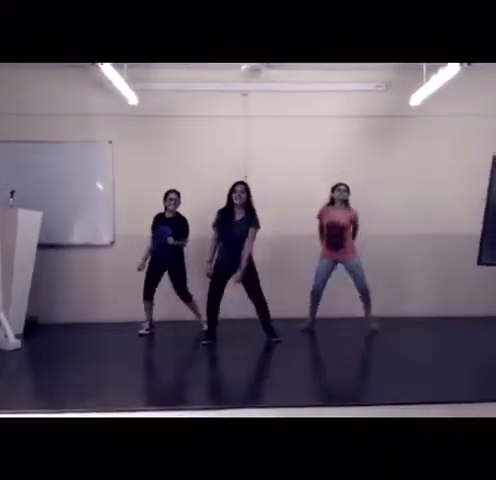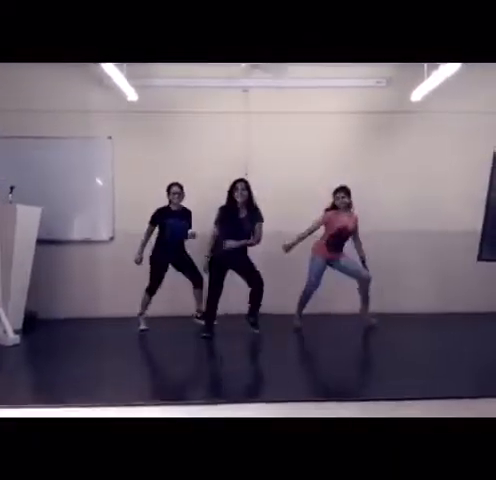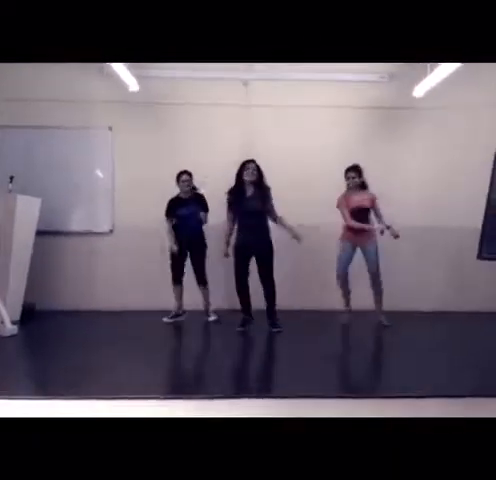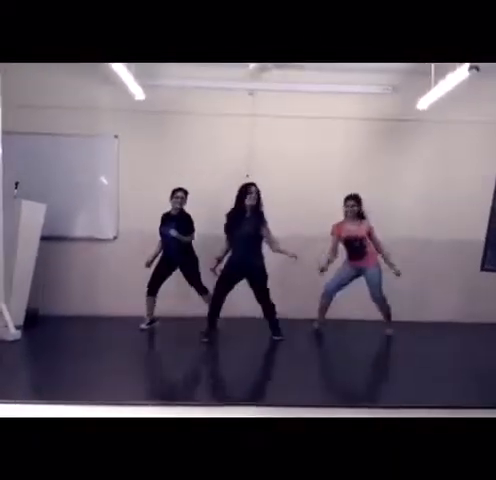
dt=0.4s
person 1, frame 1
left shoulder: (251, 217)
right shoulder: (223, 215)
left elbow: (248, 244)
right elbow: (215, 239)
left wrist: (241, 269)
right wrist: (210, 262)
left hip: (244, 262)
right hip: (223, 262)
left knee: (257, 296)
right knee: (213, 297)
left ankle: (269, 329)
right ankle: (211, 332)
person 1, frame 2
left shoulder: (254, 213)
right shoulder: (224, 211)
left elbow: (256, 239)
right elbow: (215, 234)
left wrist: (238, 243)
right wrist: (208, 256)
left hip: (240, 256)
right hip: (220, 257)
left knee: (258, 284)
right knee: (214, 291)
left ankle: (252, 316)
right ankle: (208, 325)
person 1, frame 3
left shoulder: (263, 192)
right shoulder: (235, 195)
left elbow: (273, 216)
right elbow: (230, 221)
left wrist: (290, 229)
right wrist: (227, 243)
left hip: (263, 242)
right hip: (243, 242)
left knee: (267, 279)
right knee: (240, 278)
left ankle: (272, 317)
right ankle: (246, 315)
person 1, frame 4
left shoulder: (258, 217)
right shoulder: (233, 216)
left elbow: (269, 240)
right elbow: (229, 242)
left wrist: (286, 252)
right wrist: (218, 260)
left hip: (254, 265)
right hip: (234, 263)
left knee: (263, 298)
right knee: (218, 294)
left ankle: (274, 327)
right ankle: (211, 328)
person 2, frame 1
left shoulder: (352, 213)
right shoulder: (324, 211)
left hip: (348, 254)
right hip: (328, 255)
left knee: (363, 287)
right knee: (317, 288)
left ankle: (369, 317)
right ankle: (311, 321)
person 2, frame 2
left shoulder: (354, 218)
right shoulder: (330, 215)
left elbow: (356, 241)
right elbow: (312, 229)
left wrist: (364, 262)
right wrist: (293, 243)
left hip: (338, 256)
right hip: (320, 253)
left knee: (365, 277)
right knee: (311, 286)
left ankle: (365, 313)
right ankle: (298, 315)
person 2, frame 3
left shoulder: (370, 196)
right shoulder: (343, 199)
left elbow: (379, 217)
right elbow: (349, 222)
left wrist: (390, 228)
right wrist: (371, 228)
left hip: (368, 239)
right hip: (348, 239)
left knee: (374, 274)
right knee: (341, 273)
left ankle: (380, 313)
right ankle: (347, 307)
person 2, frame 4
left shoulder: (366, 225)
right shoulder: (337, 227)
left elbow: (378, 246)
right elbow: (333, 251)
left wrist: (391, 265)
right wrist: (326, 263)
left hip: (370, 265)
right hip: (350, 265)
left knee: (378, 297)
right knee: (328, 290)
left ankle: (388, 324)
right ankle: (319, 322)
person 3, frame 1
left shoulder: (181, 221)
right shoulder: (158, 219)
left elbow: (184, 242)
right elbow: (153, 241)
left wrist: (175, 242)
right wrist: (144, 259)
left hip: (175, 261)
right hip: (157, 260)
left knee: (182, 292)
right knee: (148, 290)
left ankle: (200, 318)
right ankle: (149, 323)
person 3, frame 2
left shoulder: (186, 213)
right shoulder: (161, 212)
right elbow: (149, 232)
left wrist: (191, 235)
right wrist: (140, 252)
left hip: (179, 253)
right hip: (161, 254)
left knee: (198, 279)
right knee: (154, 285)
left ankle: (199, 313)
right ankle: (141, 316)
person 3, frame 3
left shoulder: (199, 198)
right shoulder: (174, 202)
left elbow: (204, 221)
right elbow: (169, 225)
left wrist: (203, 218)
right wrist: (172, 243)
left hip: (197, 241)
right hip: (180, 242)
left knee: (200, 275)
right knee: (176, 274)
left ankle: (208, 309)
right ankle: (178, 310)
person 3, frame 4
left shoulder: (185, 217)
right shoulder: (165, 217)
left elbow: (190, 239)
right elbow: (163, 240)
left wrist: (177, 236)
right wrist: (153, 257)
left hip: (186, 258)
right hip: (168, 257)
left knee: (198, 286)
right knee: (152, 286)
right ankle: (150, 318)
